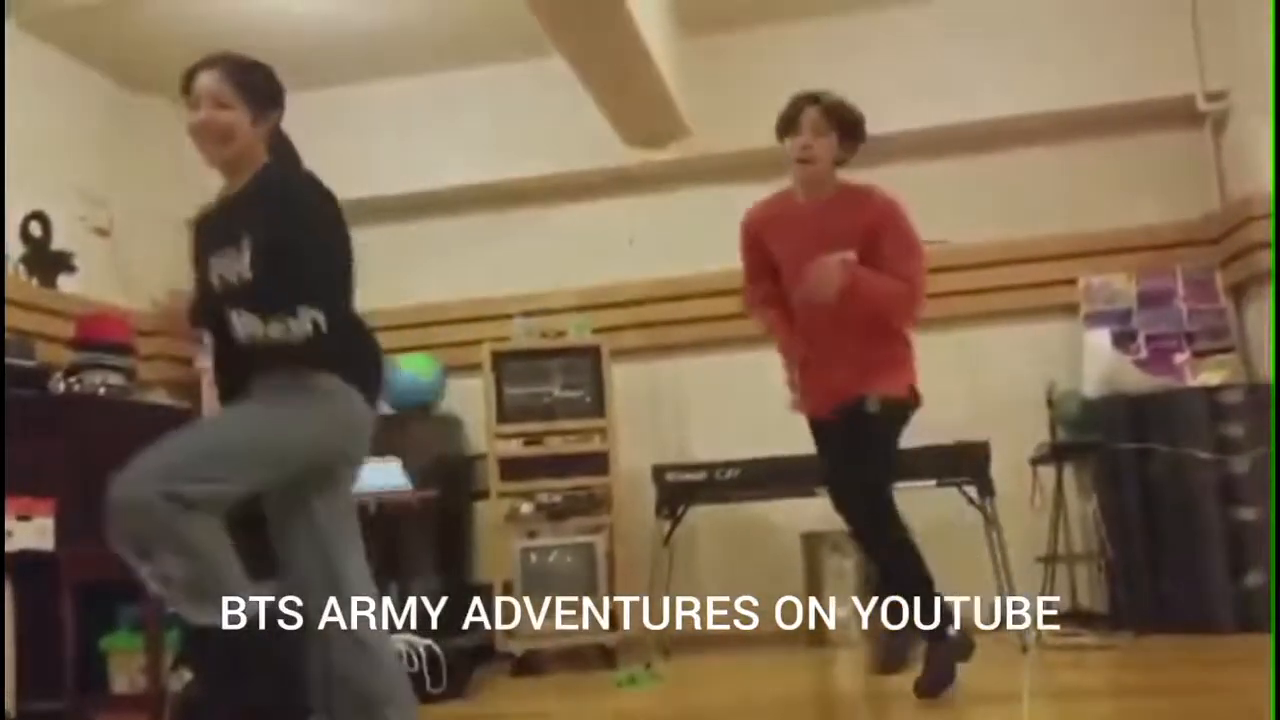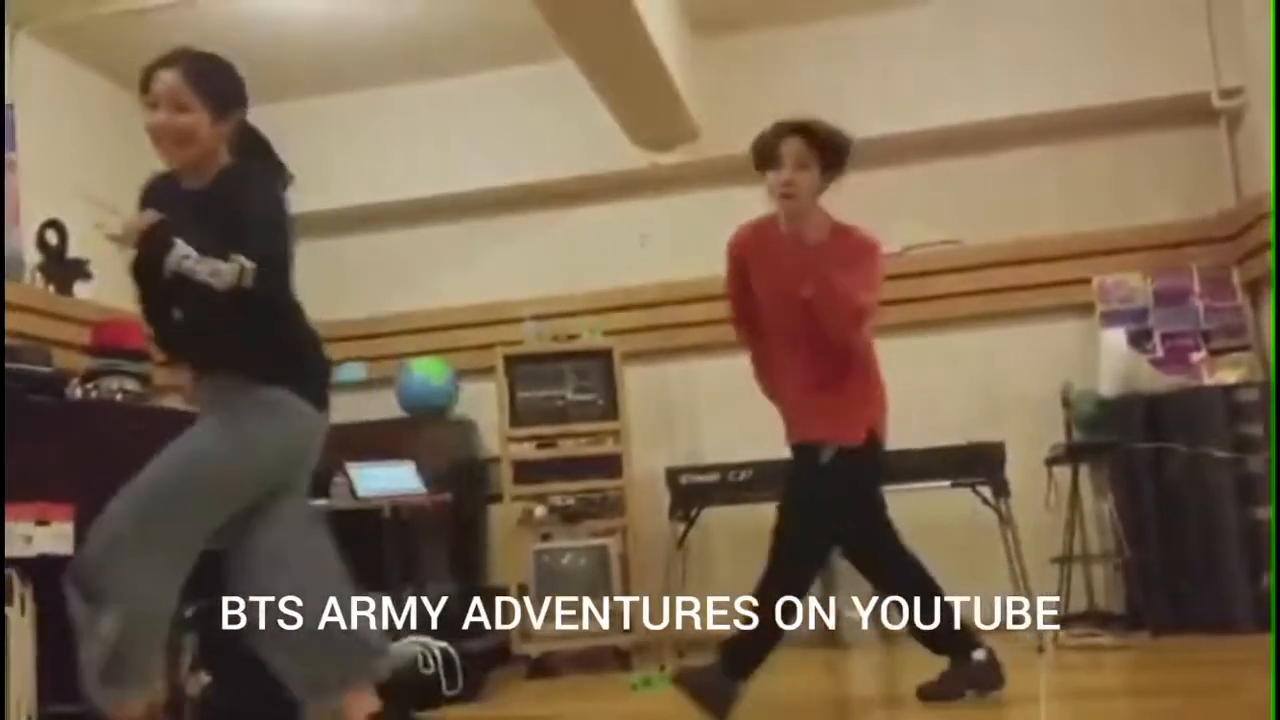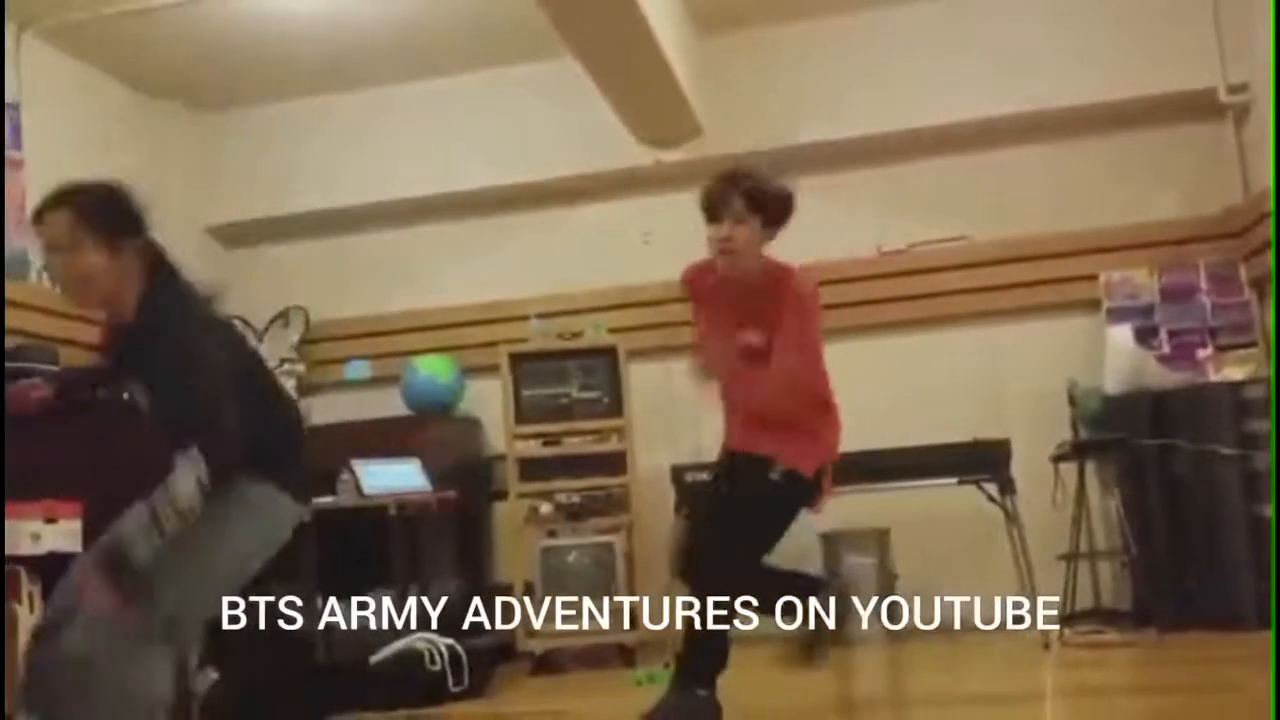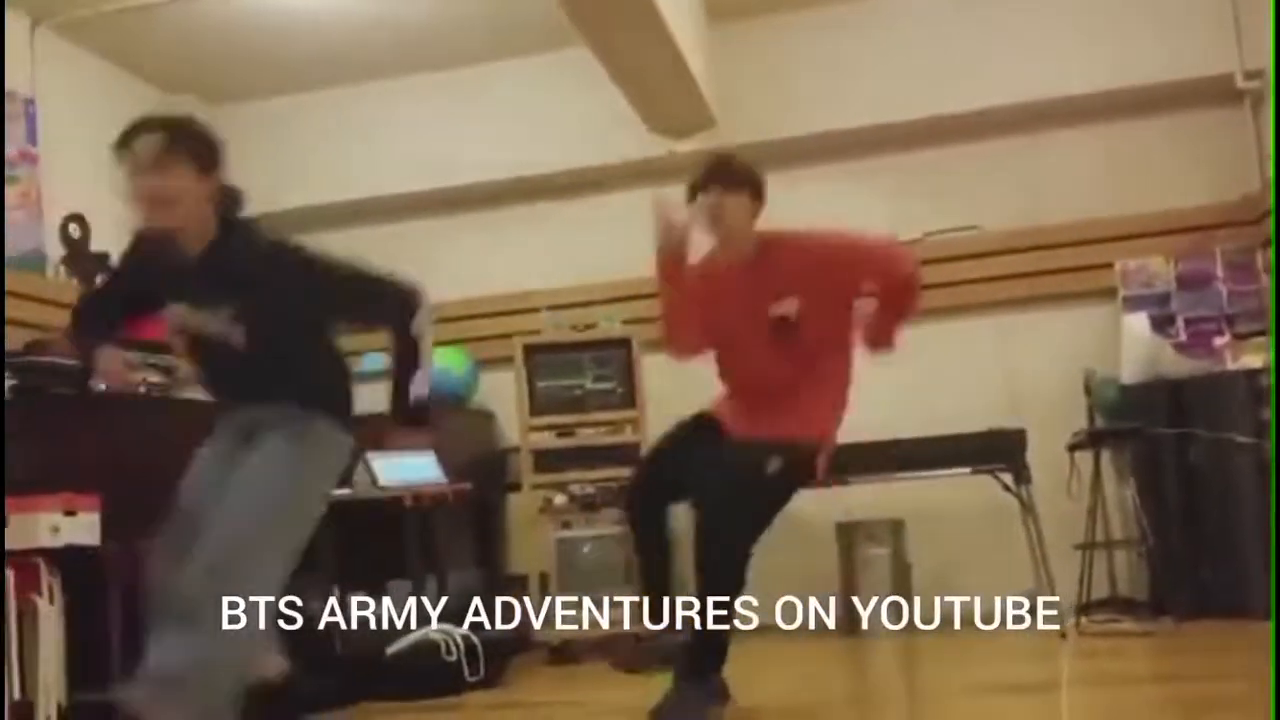
dt=0.2s
person 1, frame 1
left shoulder: (299, 200)
right shoulder: (214, 224)
left elbow: (325, 318)
left wrist: (205, 316)
left hip: (323, 392)
right hip: (279, 395)
left knee: (141, 491)
right knee: (326, 592)
left ankle: (232, 632)
person 1, frame 2
left shoulder: (249, 194)
right shoulder: (165, 194)
left elbow: (250, 277)
left wrist: (162, 243)
left hip: (273, 401)
right hip: (240, 397)
left knee: (121, 546)
right knee: (274, 578)
person 1, frame 3
left shoulder: (177, 328)
right shoulder: (133, 317)
left elbow: (213, 451)
left wrist: (126, 561)
right wrist: (56, 389)
left hip: (258, 489)
right hip: (211, 482)
left knee: (113, 634)
right knee: (73, 615)
person 1, frame 4
left shoulder: (265, 263)
right shoulder: (153, 258)
left elbow: (404, 308)
right elbow: (91, 317)
left wrist: (408, 406)
right wrist: (102, 355)
left hip: (307, 425)
right hip: (240, 424)
left knee: (223, 580)
right knee: (175, 566)
right ankle: (252, 670)
person 2, frame 1
left shoulder: (876, 209)
right shoulder: (762, 222)
left elbow: (909, 298)
right elbow: (764, 300)
left wrist: (848, 282)
right wrist: (793, 351)
left hip: (878, 376)
right hip: (820, 386)
left knee: (861, 494)
right knee: (865, 513)
left ankle: (927, 625)
right ankle: (935, 624)
person 2, frame 2
left shoulder: (853, 246)
right shoulder: (747, 245)
left elbow: (851, 326)
left wrist: (821, 255)
right wrist: (777, 385)
left hip: (847, 419)
right hip: (806, 419)
left knee: (797, 540)
right knee: (877, 554)
right ankle: (968, 652)
person 2, frame 3
left shoulder: (793, 293)
right shoulder: (700, 281)
left elbow: (788, 393)
left wrist: (733, 373)
left hip: (794, 447)
right hip: (747, 441)
left knee: (717, 560)
right knee: (708, 549)
right ankle: (812, 596)
person 2, frame 4
left shoulder: (806, 256)
right shoulder: (698, 276)
left elbow: (899, 269)
right elbow: (681, 343)
left wrist: (881, 329)
right wrist: (671, 256)
left hip: (792, 429)
right hip: (733, 418)
left knee: (720, 539)
right knee: (644, 493)
right ankle: (665, 627)
